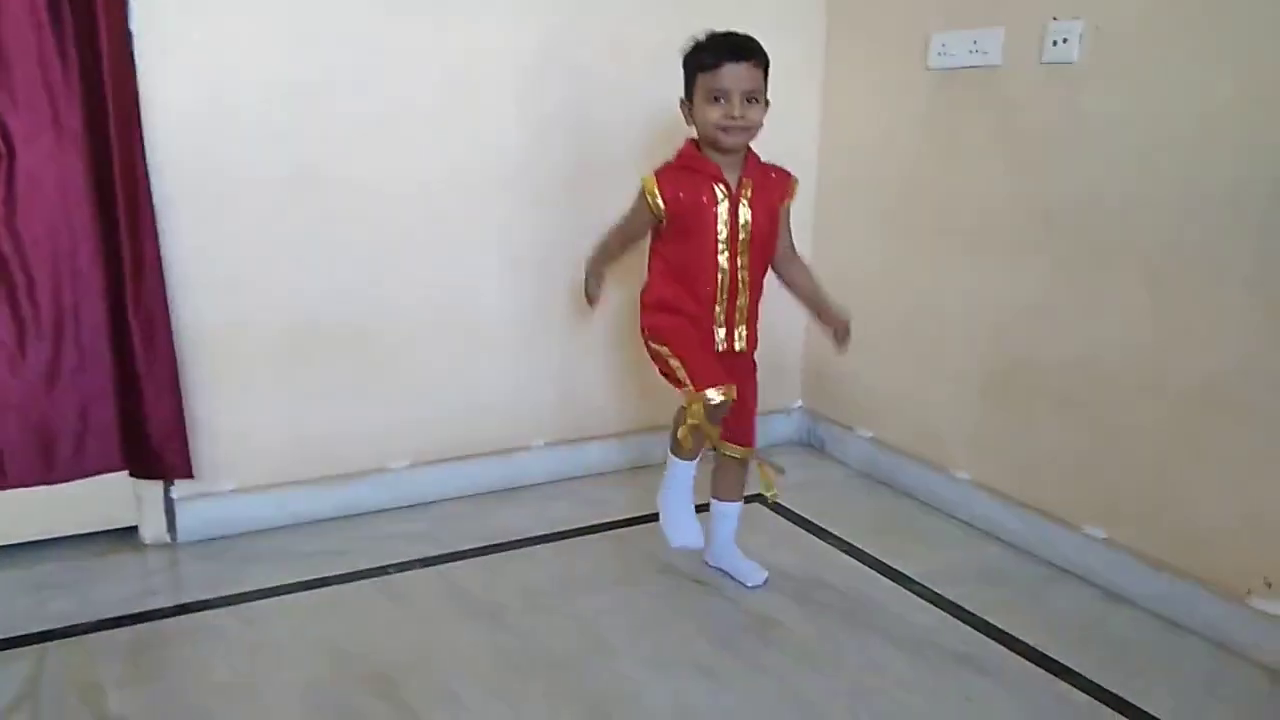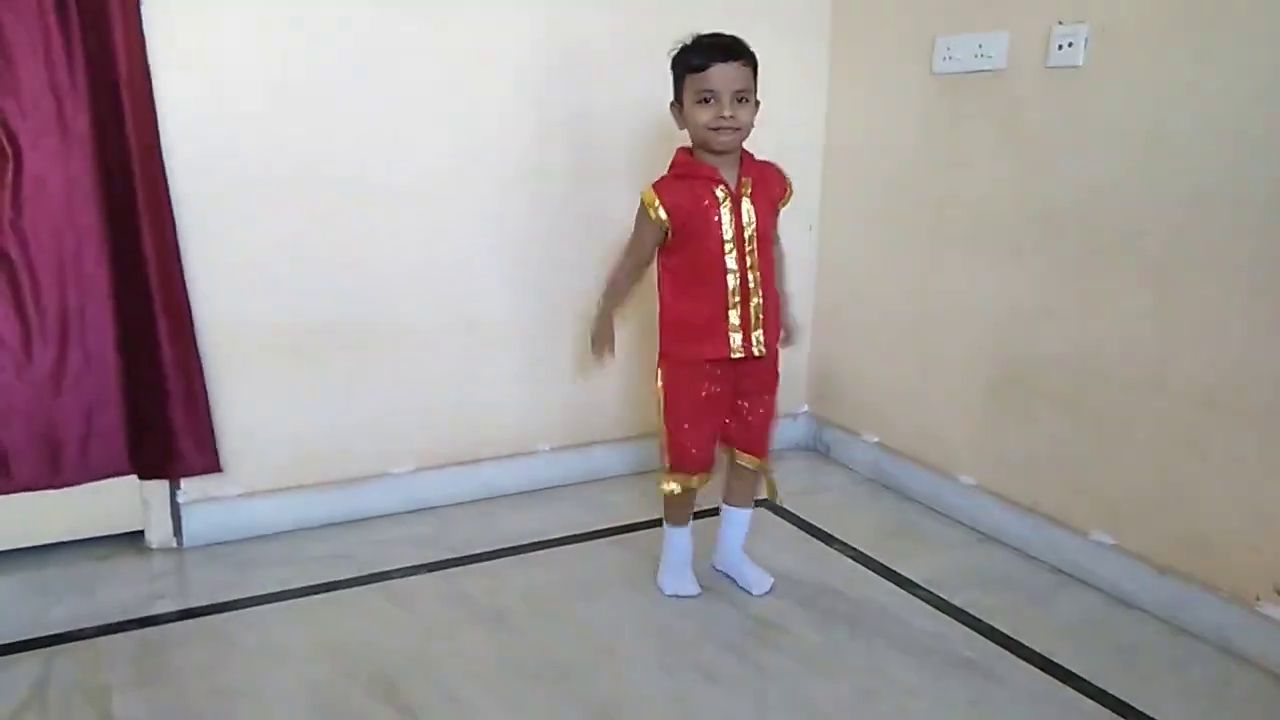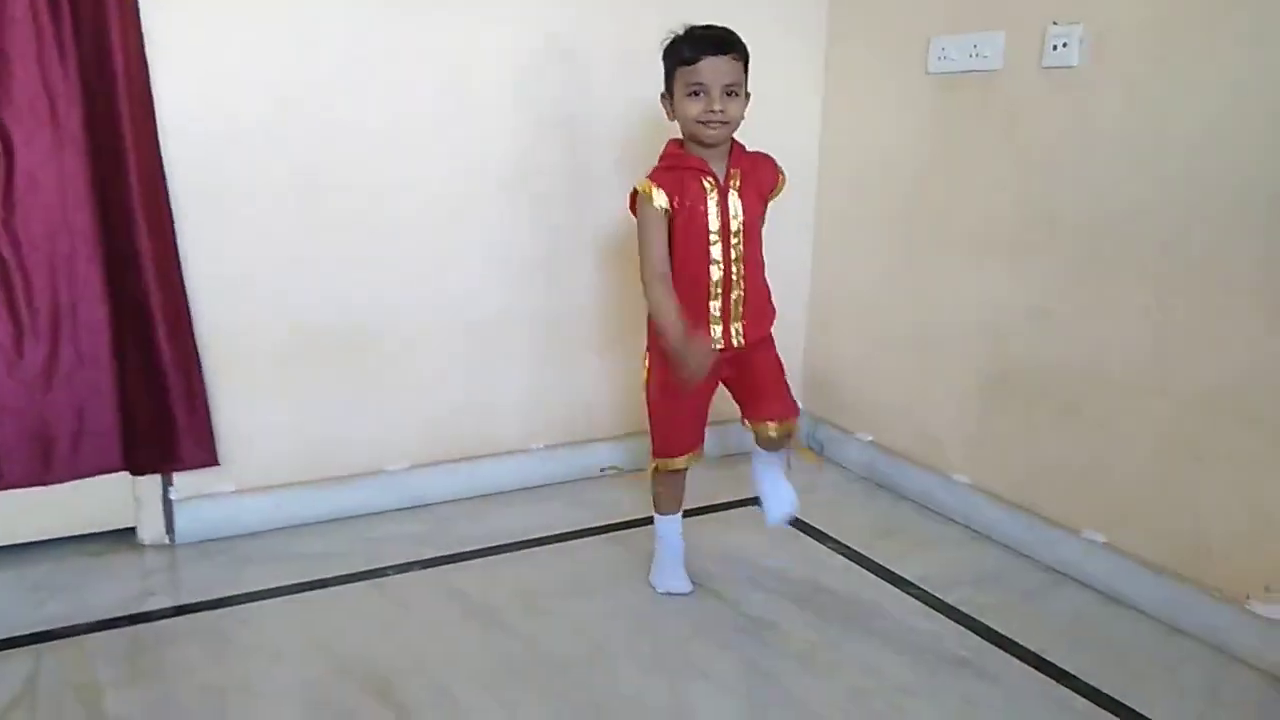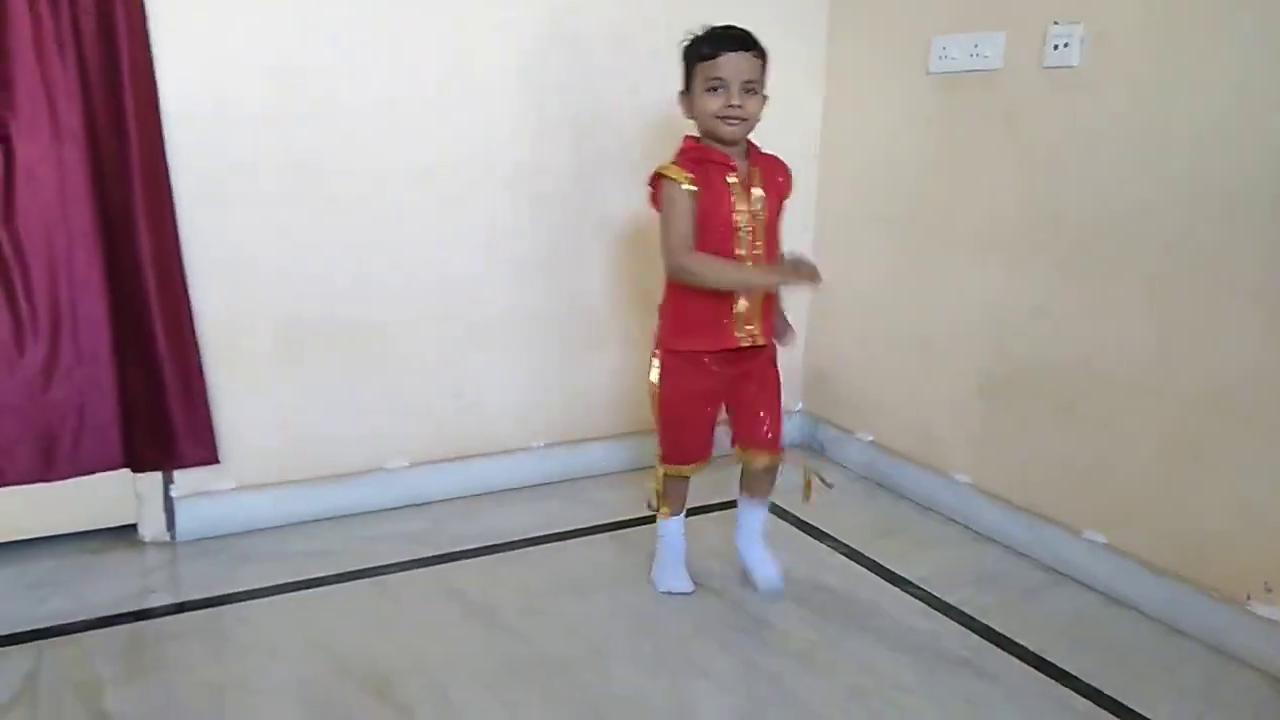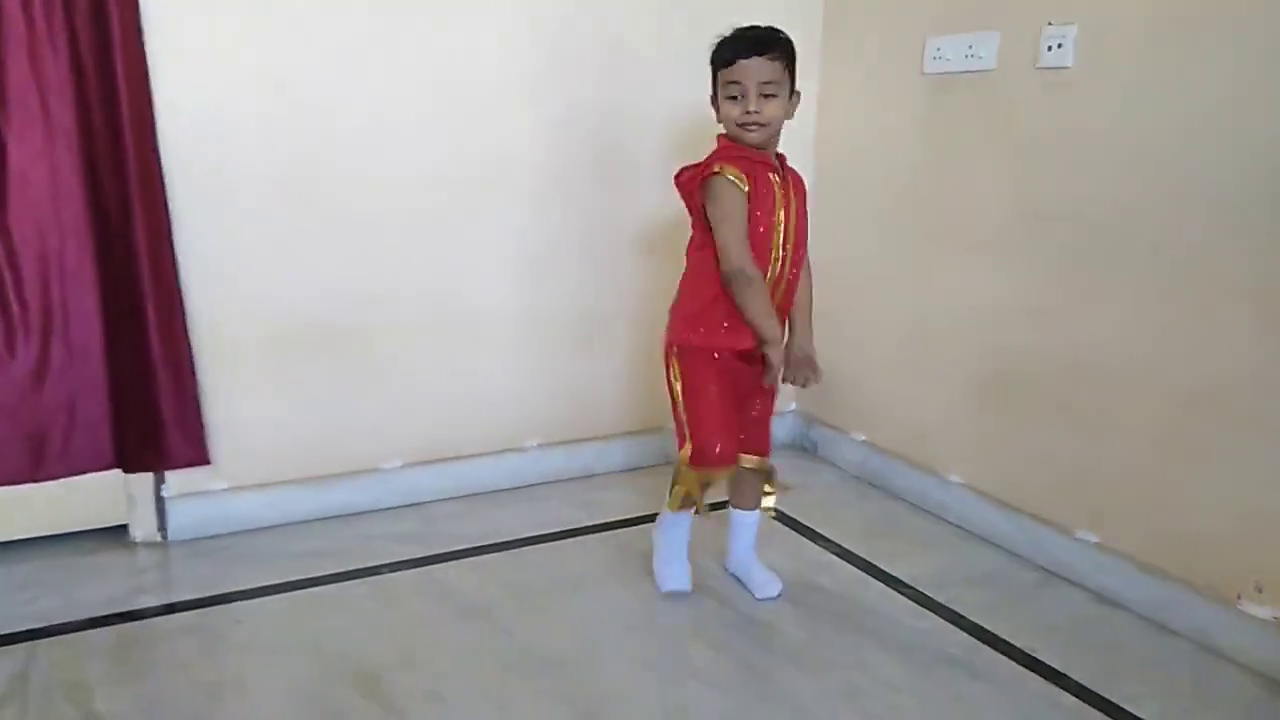
dt=0.2s
person 1, frame 1
left shoulder: (774, 185)
right shoulder: (669, 184)
left elbow: (784, 255)
right elbow: (627, 233)
left wrist: (823, 308)
right wrist: (595, 267)
left hip: (738, 336)
right hip: (675, 324)
left knee: (738, 440)
right knee: (714, 398)
left ankle: (723, 544)
right ankle: (677, 482)
person 1, frame 2
left shoulder: (770, 183)
right shoulder: (668, 195)
right elbow: (633, 263)
left wrist: (783, 311)
right wrist: (604, 319)
left hip: (756, 349)
right hip: (690, 353)
left knee: (751, 453)
right knee: (690, 461)
left ankle: (732, 550)
right ankle: (674, 553)
person 1, frame 3
left shoulder: (762, 174)
right shoulder: (659, 186)
right elbow: (655, 274)
right wrist: (681, 342)
left hip: (750, 333)
right hip: (682, 344)
left knee: (778, 421)
right knee: (673, 452)
left ankle: (768, 467)
right ankle: (668, 551)
person 1, frame 4
left shoulder: (773, 174)
right shoulder: (680, 179)
right elbow: (680, 262)
left wrist: (775, 309)
right wrist: (764, 276)
left hip: (755, 340)
right hip: (691, 344)
left knee: (764, 449)
right knee: (682, 456)
left ankle: (750, 538)
right ankle: (669, 551)
person 1, frame 5
left shoulder: (792, 182)
right shoulder: (723, 177)
left elbow: (797, 265)
right elbow: (737, 268)
left wrist: (801, 341)
right wrist: (775, 341)
left hip: (759, 346)
right hip: (703, 342)
left knee: (754, 453)
right knee: (711, 453)
left ankle: (742, 553)
right ankle: (671, 532)
